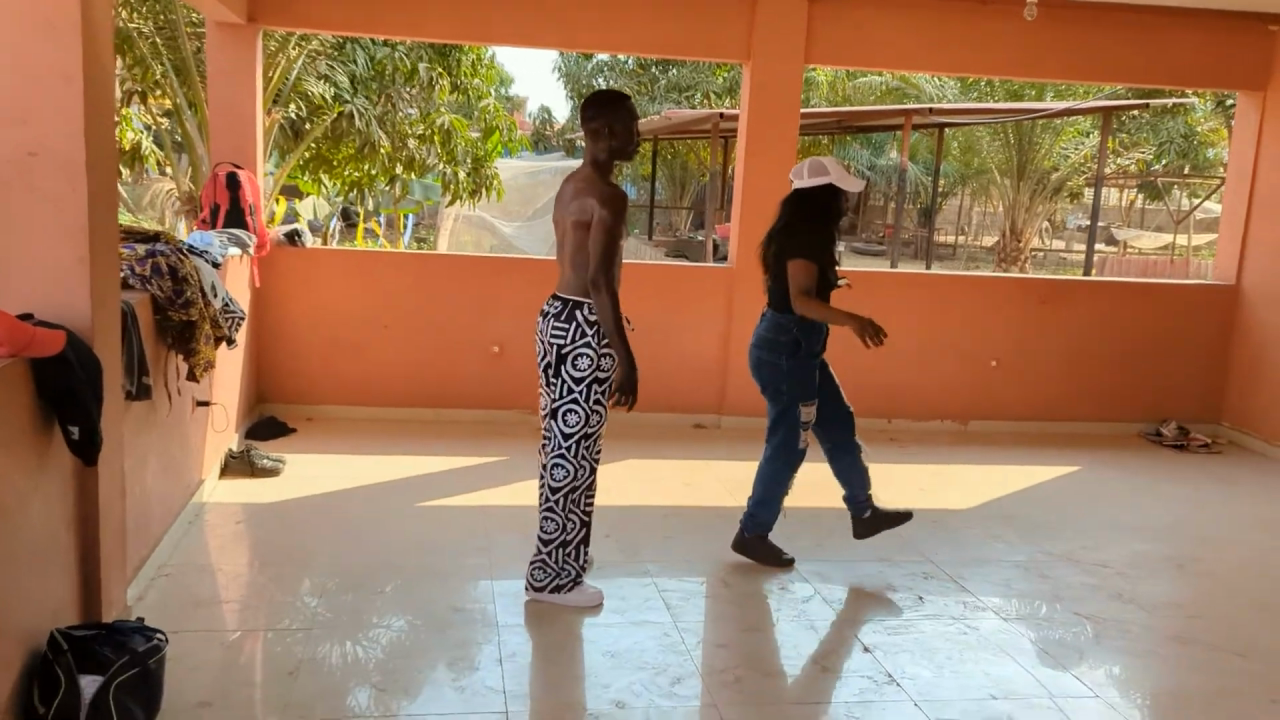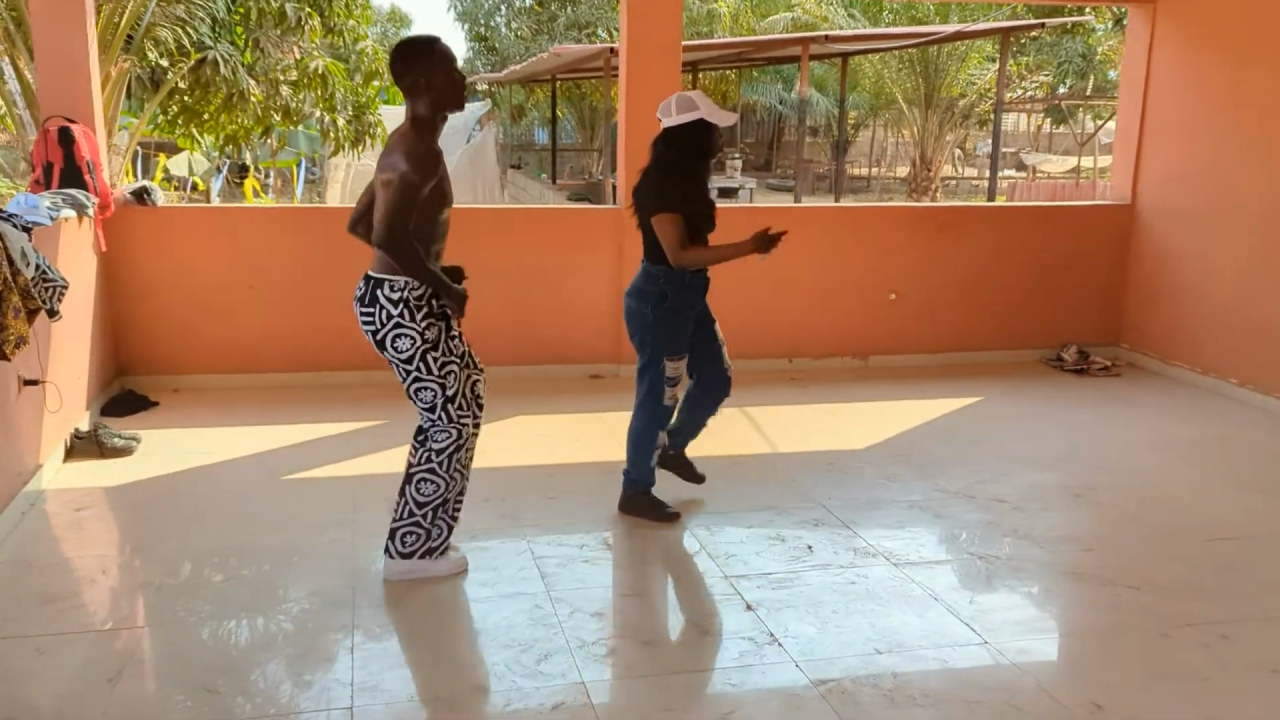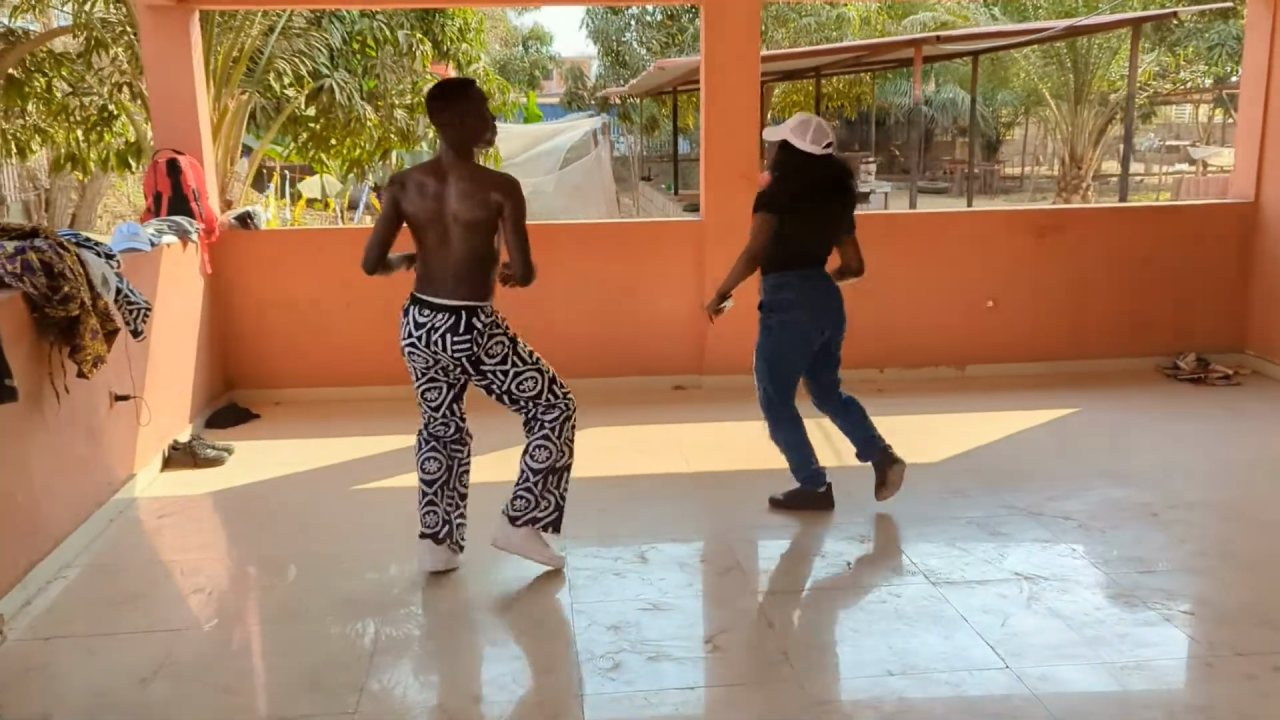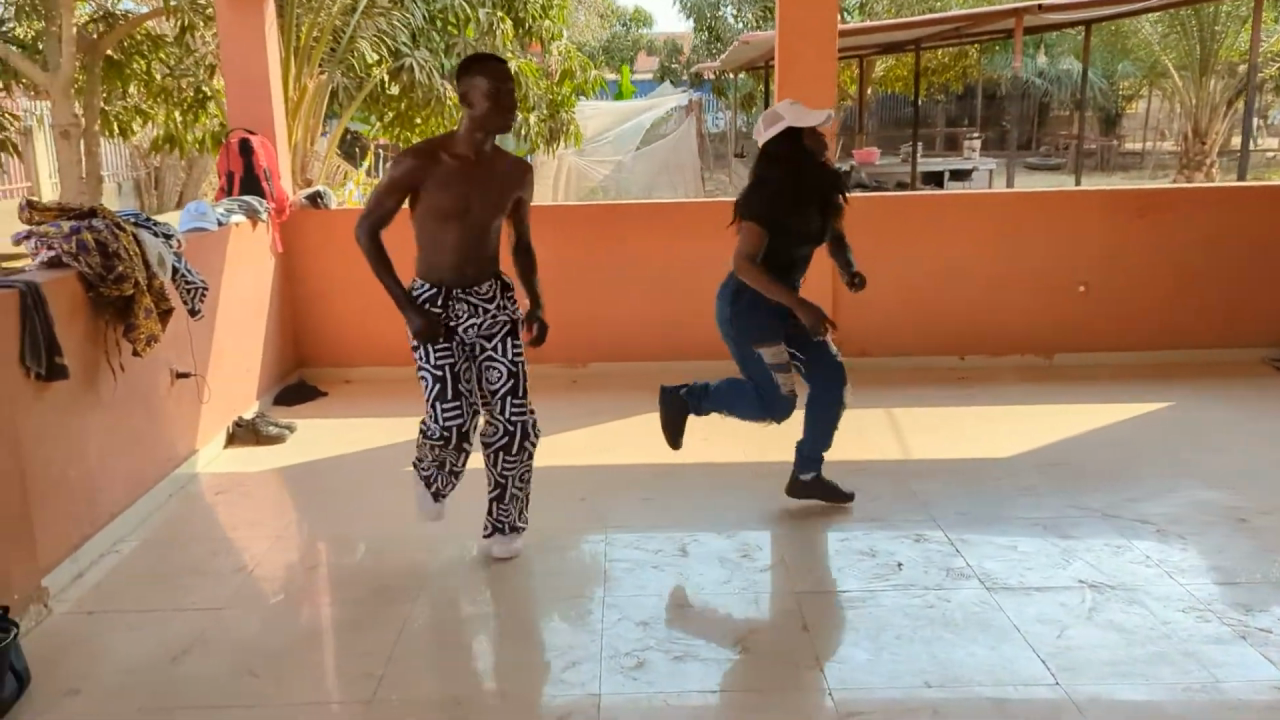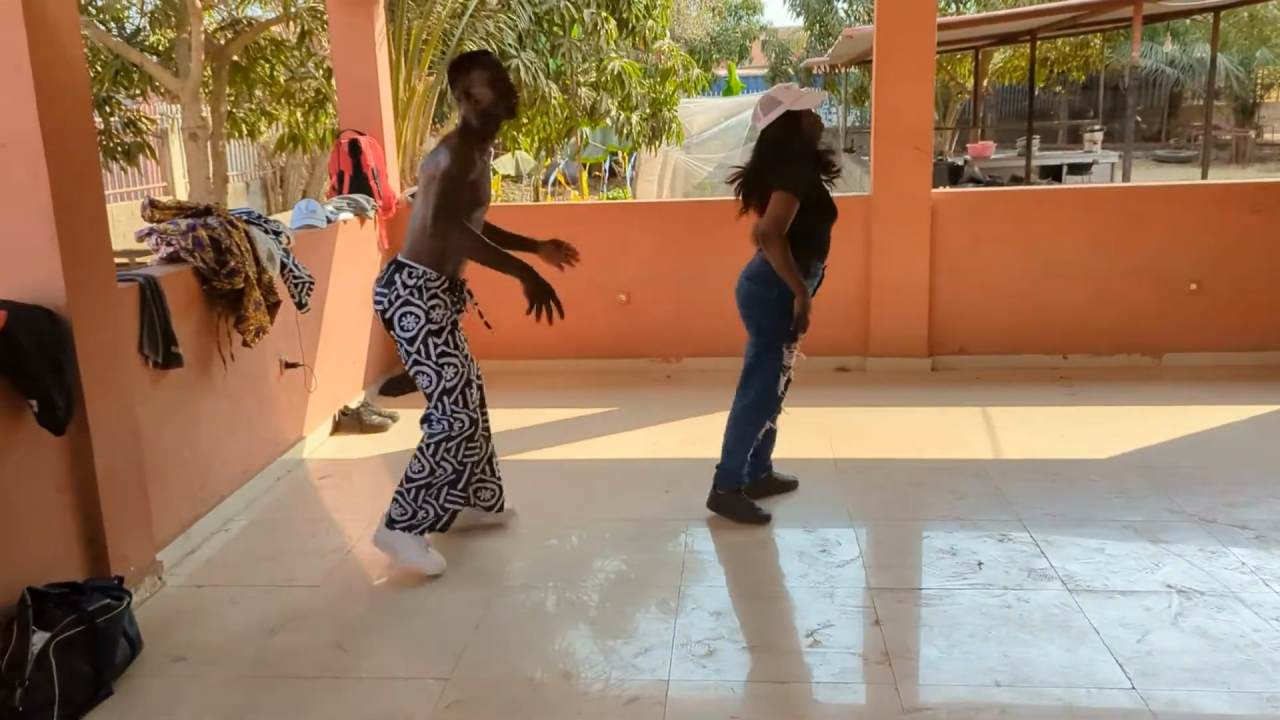
dt=1s
person 1, frame 1
left shoulder: (574, 184)
right shoulder: (608, 196)
right elbow: (600, 280)
right wrist: (625, 358)
left hip: (558, 316)
right hip: (584, 327)
left knee: (561, 444)
right knee: (576, 453)
left ankle: (554, 561)
right ankle: (553, 577)
person 1, frame 2
left shoulder: (407, 145)
right shoulder: (419, 152)
left elbow: (358, 223)
right elbow: (388, 237)
right wrist: (441, 288)
left hip: (405, 296)
right hip: (399, 302)
left knee: (467, 386)
right knee: (444, 420)
left ankle: (424, 511)
right ankle: (411, 550)
person 1, frame 3
left shoulder: (403, 185)
right shoulder: (501, 188)
left elbow: (371, 263)
right elbow: (525, 275)
right wrist: (506, 270)
left hip: (420, 325)
right hip: (476, 329)
left knee: (441, 430)
right knee: (554, 411)
left ankle: (438, 541)
right ankle: (523, 524)
person 1, frame 4
left shoulder: (517, 172)
right shoulder: (418, 161)
right elbow: (365, 229)
left wrist: (536, 305)
right wrist: (409, 309)
left hip: (492, 300)
right hip: (433, 301)
left knee: (512, 419)
right knee: (449, 420)
left ankle: (504, 524)
right ankle: (433, 480)
person 1, frame 5
left shoulder: (478, 153)
right shoulder: (456, 153)
right elbow: (452, 228)
left wrist: (536, 247)
right wrist: (528, 273)
left hip: (439, 291)
right hip: (416, 293)
left knee: (466, 402)
right knee: (454, 414)
left ankle: (470, 501)
right ankle: (405, 526)
person 2, frame 1
left shoulder: (799, 234)
right shoulder: (804, 238)
left elbow: (802, 289)
right elbow: (800, 303)
left wrist: (825, 283)
right wrist: (851, 319)
left hip: (798, 349)
right hip: (785, 350)
left knee: (839, 426)
right knee: (788, 445)
left ankle: (864, 513)
right ankle: (751, 535)
person 2, frame 2
left shoulder: (683, 180)
right shoulder: (665, 183)
right elbow: (679, 254)
right wrist: (747, 247)
left hip: (684, 299)
right hip: (660, 301)
left knee: (715, 378)
right knee: (657, 395)
left ankle: (672, 448)
right ankle: (636, 492)
person 2, frame 3
left shoulder: (775, 198)
right shoulder: (833, 201)
left elbow: (755, 252)
right elbow: (855, 267)
left wrist: (720, 294)
left hip: (788, 308)
right hip: (826, 301)
left knee: (777, 402)
right knee: (827, 392)
left ankle: (814, 487)
right ankle: (881, 455)
person 2, frame 4
left shoulder: (819, 184)
right shoulder: (767, 192)
left elbow: (835, 236)
right elbow: (745, 262)
left wrist: (848, 268)
right wrist: (800, 305)
left hip: (779, 301)
right hip: (747, 303)
left knee: (829, 378)
right knee: (776, 400)
left ankle: (807, 474)
right ankle: (683, 399)
person 2, frame 5
left shoulder: (788, 166)
right shoulder: (794, 171)
right elbow: (772, 236)
left wrist: (796, 284)
right wrist: (801, 293)
left hip: (770, 288)
right hip: (773, 293)
left knee: (768, 386)
right knee: (762, 389)
left ankle: (758, 473)
right ankle: (726, 488)
